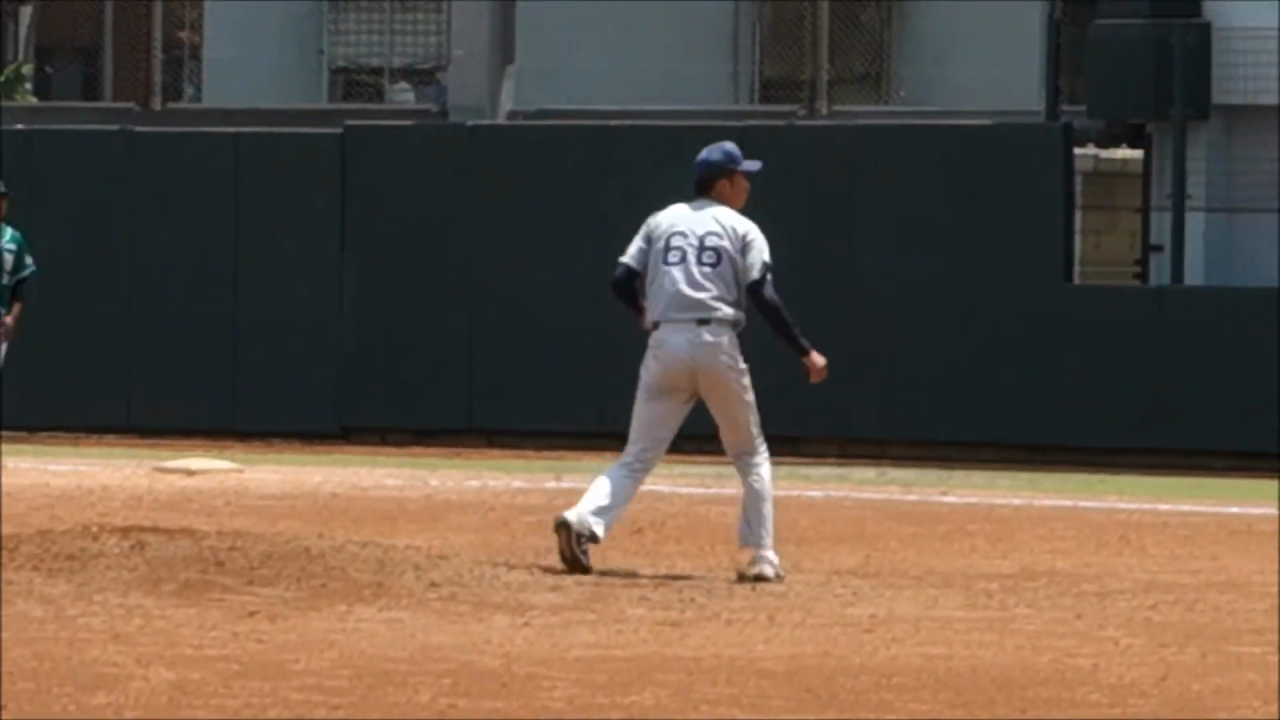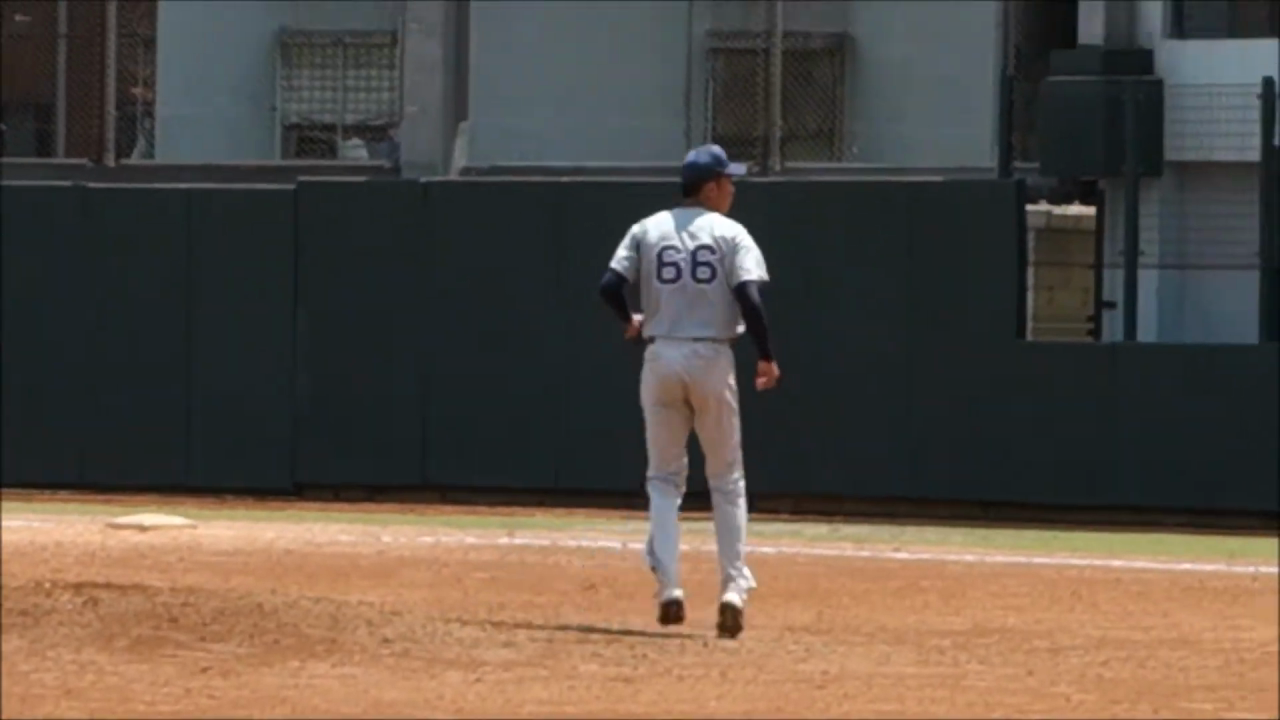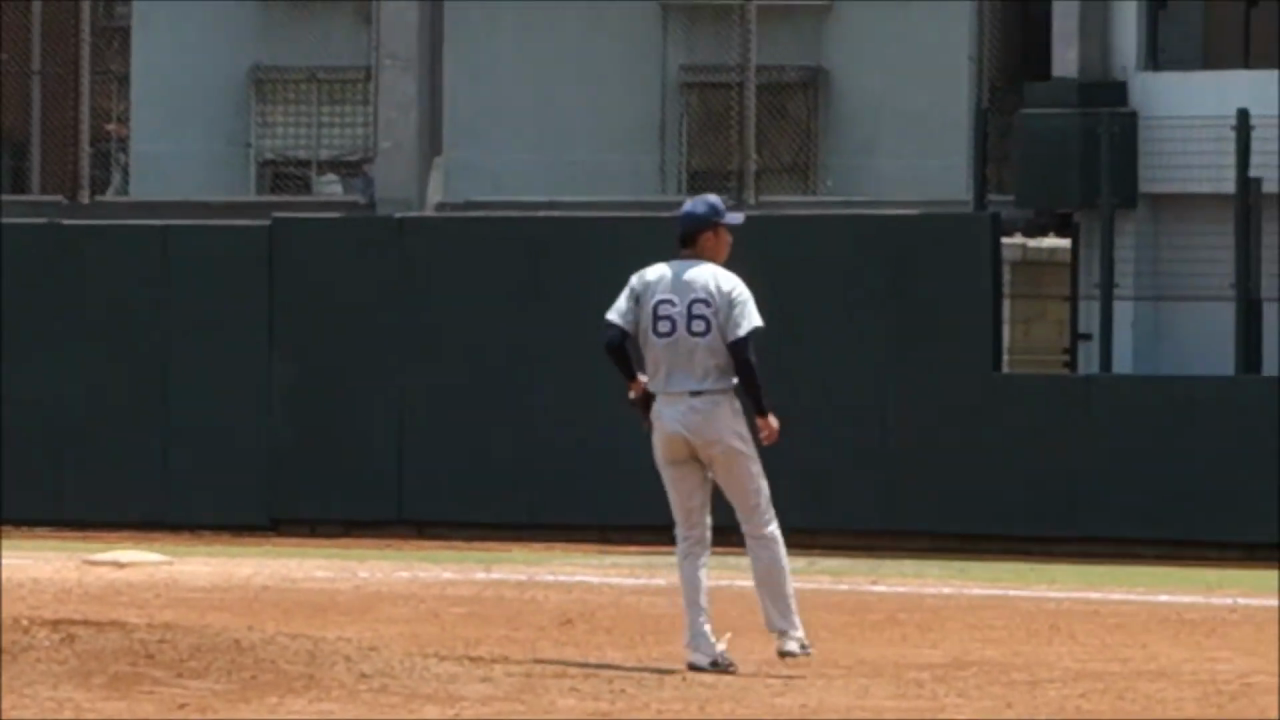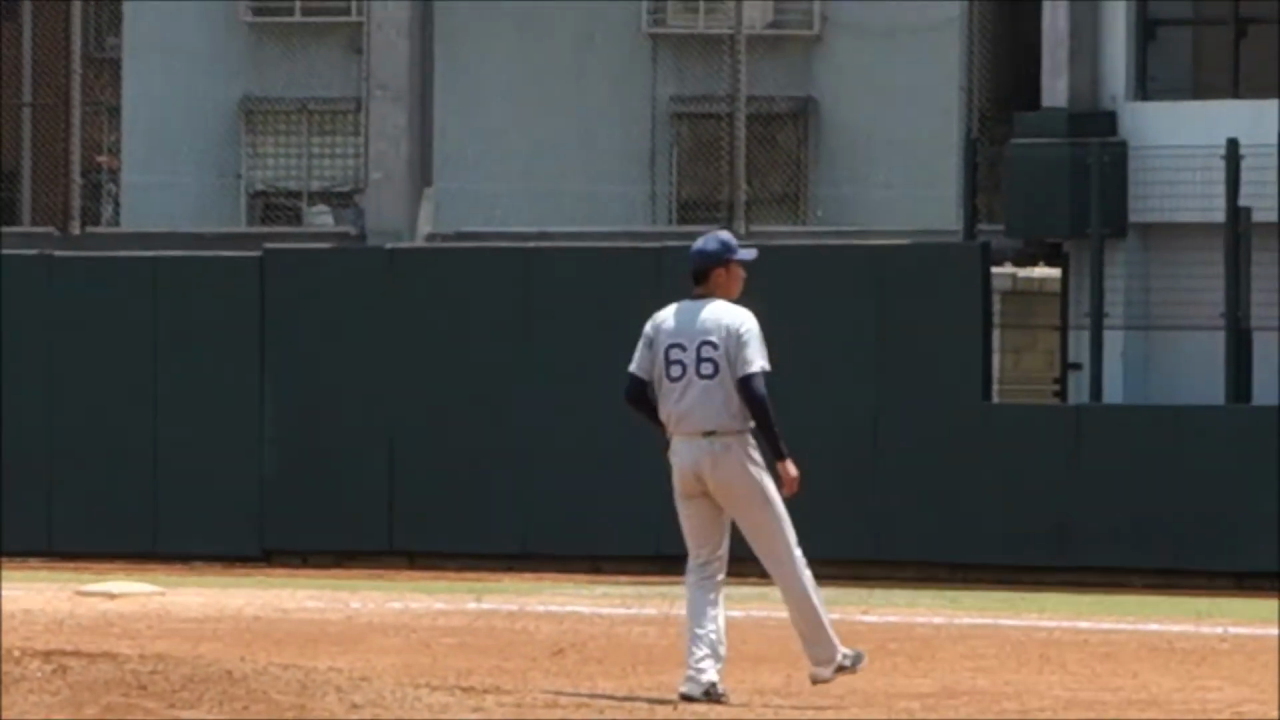
dt=0.2s
person 1, frame 1
left shoulder: (660, 221)
right shoulder: (742, 228)
left elbow: (622, 281)
right elbow: (764, 295)
left wrist: (649, 316)
right wrist: (804, 351)
left hip: (665, 348)
right hip: (716, 347)
left knee: (637, 458)
right knee: (750, 456)
left ankle: (583, 521)
right ankle: (762, 557)
person 1, frame 2
left shoulder: (646, 229)
right shoulder: (730, 233)
left elbow: (610, 287)
right elbow: (750, 301)
left wrist: (631, 320)
right wrist: (767, 357)
left hip: (659, 361)
right hip: (711, 362)
left knee: (664, 480)
right knee: (727, 481)
left ankle: (669, 584)
right ankle: (733, 587)
person 1, frame 3
left shoulder: (644, 281)
right shoulder: (726, 283)
left elbow: (612, 340)
right elbow: (742, 355)
left wrist: (634, 380)
right wrist: (764, 413)
left hip: (666, 416)
right hip: (716, 413)
left knee: (691, 536)
right knee: (760, 525)
left ankle: (702, 648)
right ankle: (787, 634)
person 1, frame 4
left shoulder: (660, 322)
right shoulder: (738, 320)
left elbow: (634, 391)
right elbow: (753, 394)
right wrist: (782, 458)
left hip: (683, 453)
right hip: (730, 451)
left knee: (703, 569)
right knee: (785, 560)
left ankle: (701, 675)
right ankle: (826, 657)
